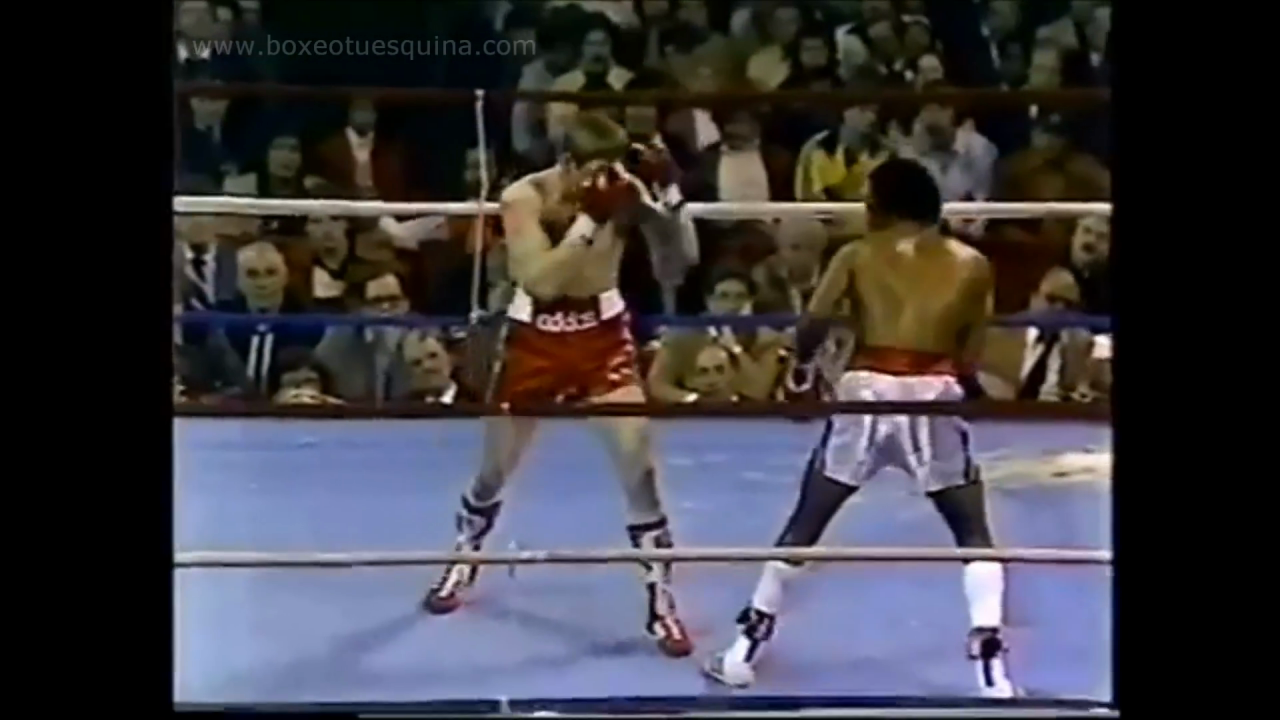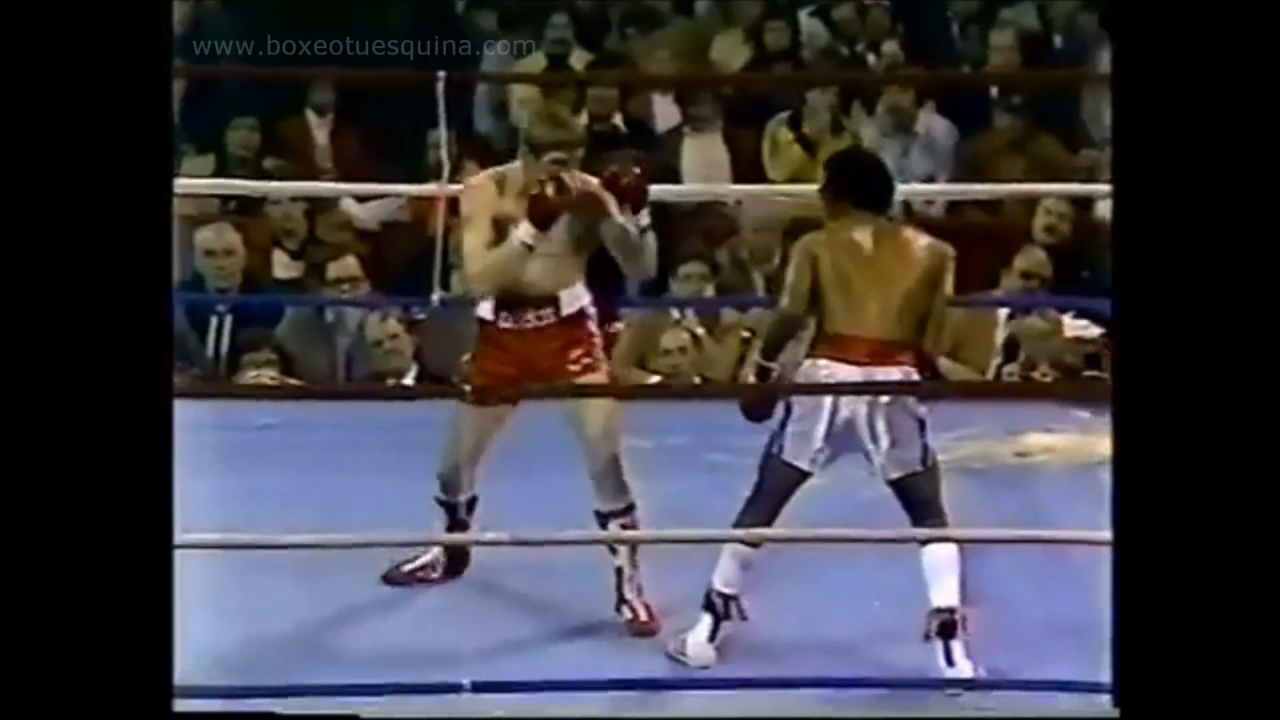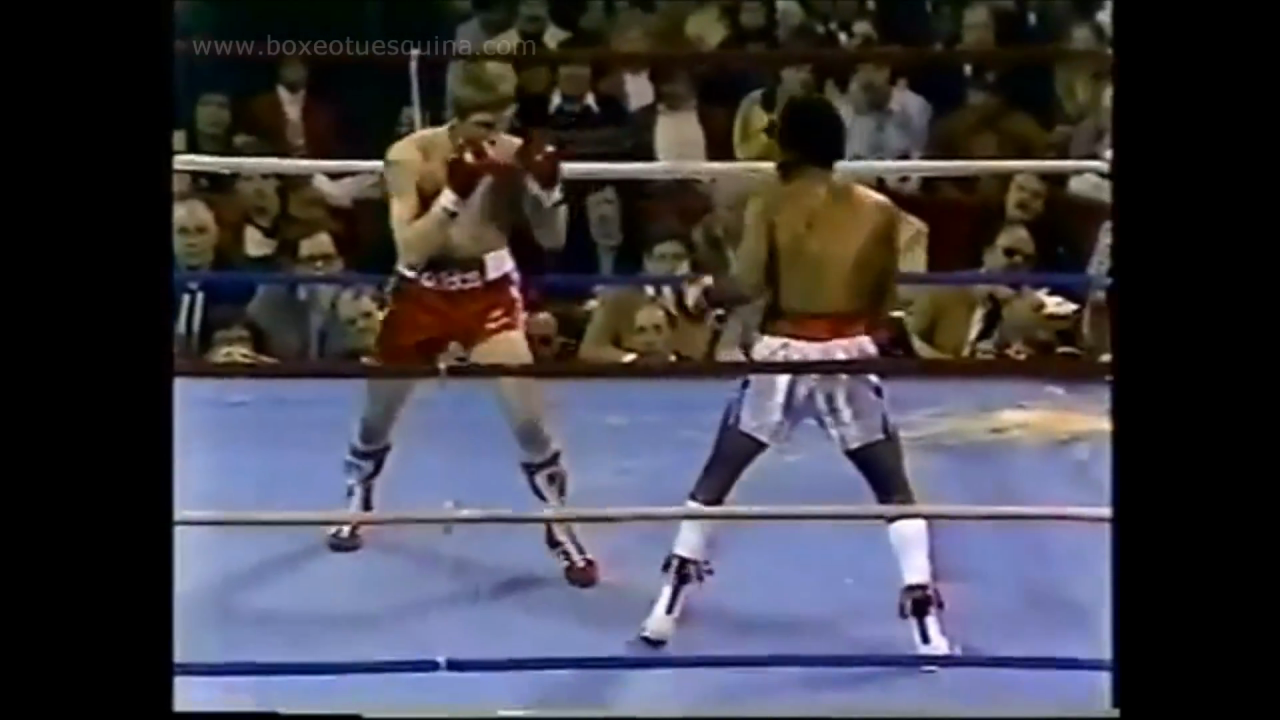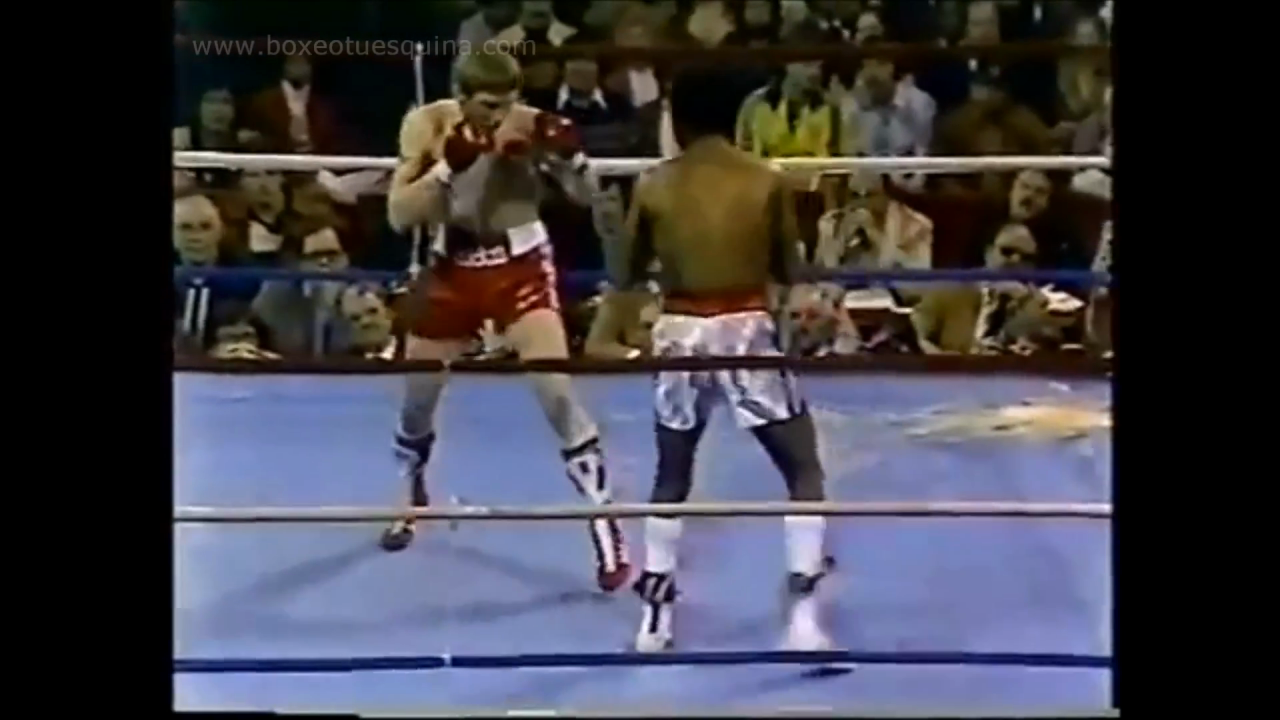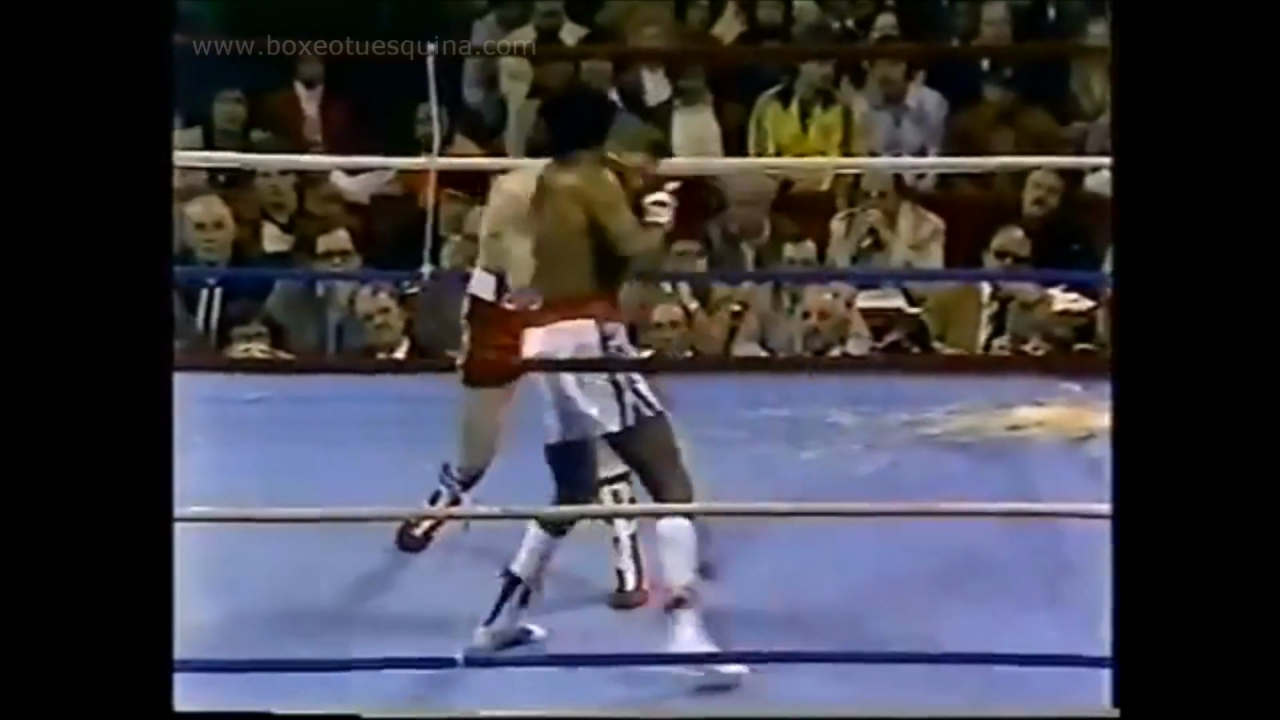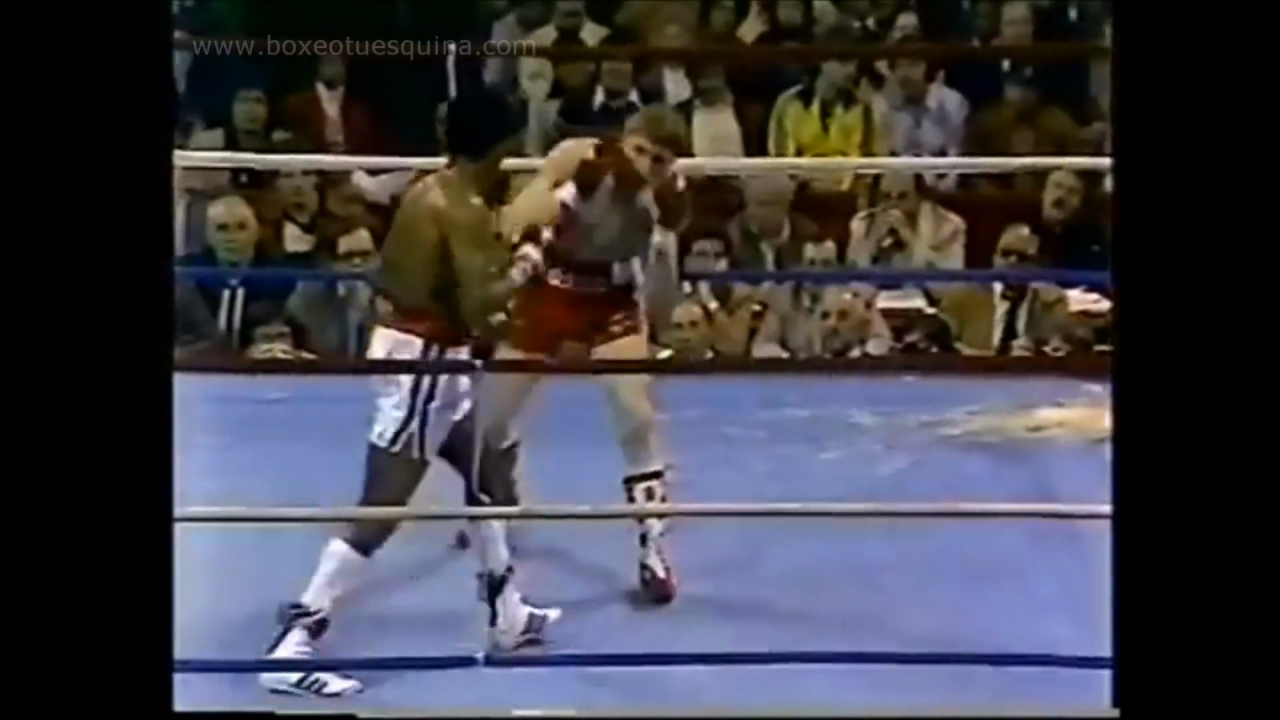
dt=0.3s
person 1, frame 1
left shoulder: (858, 254)
right shoulder: (972, 263)
left elbow: (817, 316)
right elbow: (971, 355)
left wrist: (800, 370)
left hip: (865, 389)
right hip: (933, 394)
left knee: (804, 525)
right knee: (974, 535)
left ankle: (742, 651)
right ankle: (991, 667)
person 1, frame 2
left shoulder: (815, 244)
right shoulder: (931, 252)
left elbow: (791, 312)
right elbow: (929, 344)
left wrist: (763, 370)
left hip: (826, 378)
right hip: (893, 383)
left knee: (760, 507)
right knee: (930, 518)
left ankle: (706, 633)
right ankle: (952, 649)
person 1, frame 3
left shoulder: (766, 206)
right shoulder: (878, 210)
left elbow: (746, 285)
right elbow: (879, 305)
left wrist: (710, 293)
left hip: (778, 354)
right hip: (845, 356)
left knee: (716, 477)
right knee: (896, 492)
left ankle: (668, 604)
right ankle: (926, 625)
person 1, frame 4
left shoulder: (653, 186)
right shoulder: (768, 180)
left elbow: (623, 276)
right elbow: (790, 273)
left hip: (680, 334)
right hip: (745, 332)
left knee: (672, 479)
right knee: (802, 473)
left ankle: (654, 620)
right ankle: (804, 613)
person 1, frame 5
left shoulder: (543, 185)
right shoulder: (597, 182)
right elbow: (642, 252)
right wrist: (659, 210)
left hip: (545, 344)
right hip: (588, 343)
left knee: (570, 492)
right knee: (671, 485)
left ankle: (502, 617)
right ankle: (687, 630)
person 1, frame 6
left shoulder: (425, 190)
right shoulder: (464, 211)
left elbow: (388, 272)
right elbow: (475, 311)
left hip: (405, 344)
right hip: (424, 361)
left knee: (490, 476)
right knee: (380, 511)
left ankle: (508, 616)
right ankle: (292, 648)
person 2, frame 1
left shoulder: (623, 191)
right shoulder: (523, 199)
left elbow: (683, 256)
right elbow: (543, 282)
left wrist: (665, 196)
right wrist: (588, 221)
left hip: (603, 334)
right hip: (535, 337)
left knee: (639, 470)
right knee: (494, 470)
left ankle: (661, 604)
right ankle: (462, 563)
person 2, frame 2
left shoulder: (589, 191)
right shoulder: (483, 191)
left elbow: (643, 270)
right elbow: (478, 280)
left wrist: (635, 213)
right wrist: (529, 228)
left hip: (567, 327)
right hip: (501, 332)
left knee: (605, 456)
right knee: (456, 463)
left ankle: (629, 587)
right ankle: (450, 549)
person 2, frame 3
left shoulder: (515, 156)
right shoulder: (409, 157)
left elbow: (552, 239)
right elbow: (410, 250)
left wrist: (549, 188)
right wrist: (454, 195)
left hip: (489, 292)
right hip: (422, 294)
left knee: (528, 416)
right knee: (377, 416)
left ankle: (561, 531)
right ankle: (357, 507)
person 2, frame 4
left shoulder: (531, 126)
right shoulder: (426, 124)
left elbow: (588, 198)
right elbow: (401, 216)
left wrist: (569, 154)
right wrist: (449, 165)
left hip: (521, 267)
right hip: (453, 270)
left knee: (557, 394)
right knee: (418, 400)
left ankle: (604, 525)
right ankle: (412, 497)
person 2, frame 5
right shoulder: (517, 192)
right elbow: (527, 286)
right hip: (498, 309)
right knee: (477, 452)
left ankle: (626, 557)
right ankle: (442, 503)
person 2, frame 6
left shoulder: (662, 194)
right shoulder: (573, 157)
left elbow: (661, 301)
right elbow: (514, 226)
left wrist: (668, 229)
right wrist: (575, 188)
left hip: (613, 298)
right hip: (548, 290)
left knee: (638, 418)
right knee: (493, 416)
left ankle: (653, 551)
